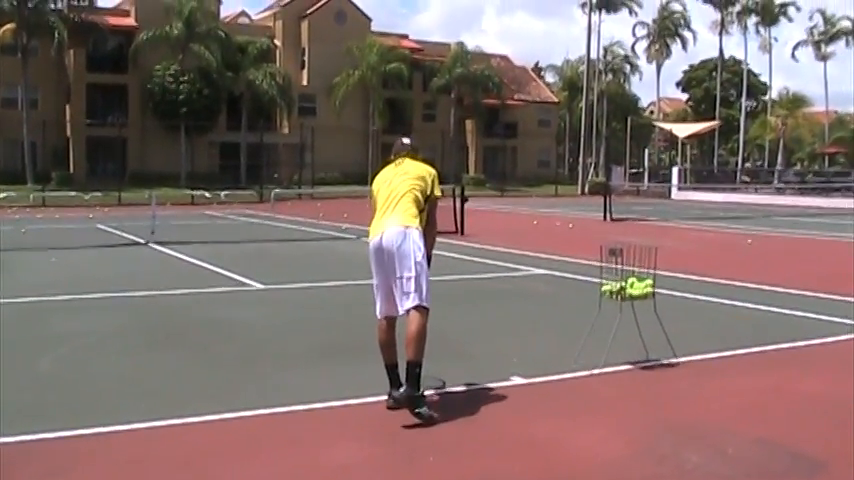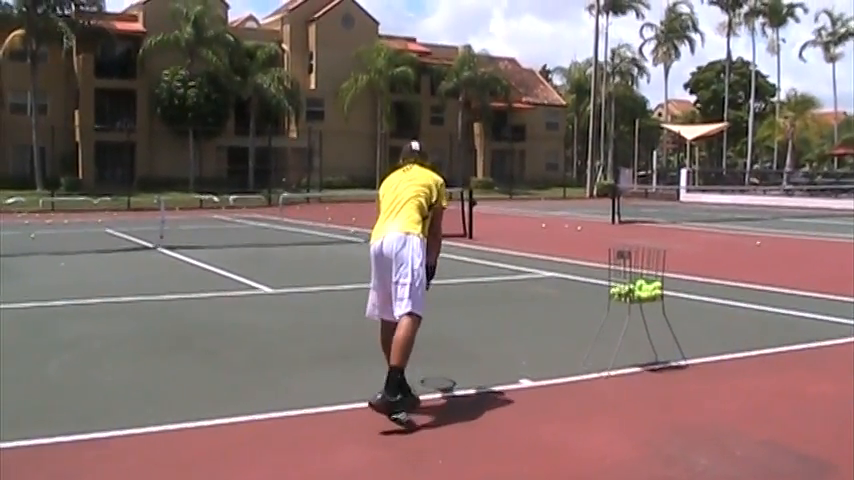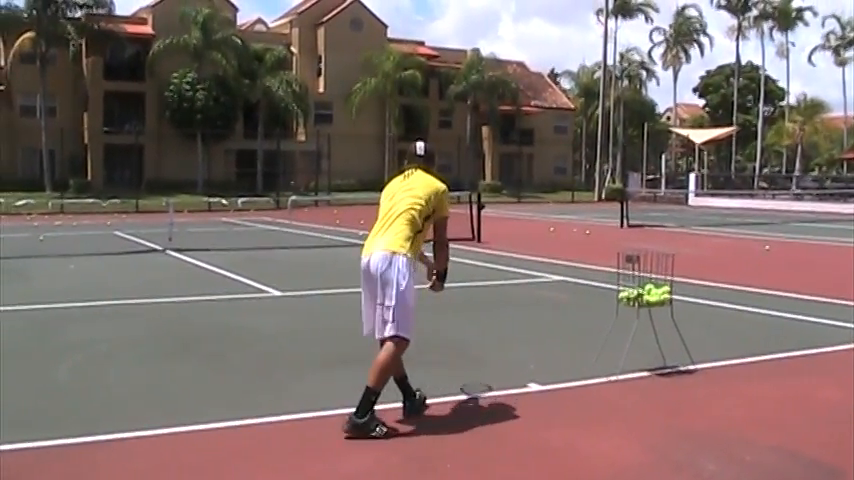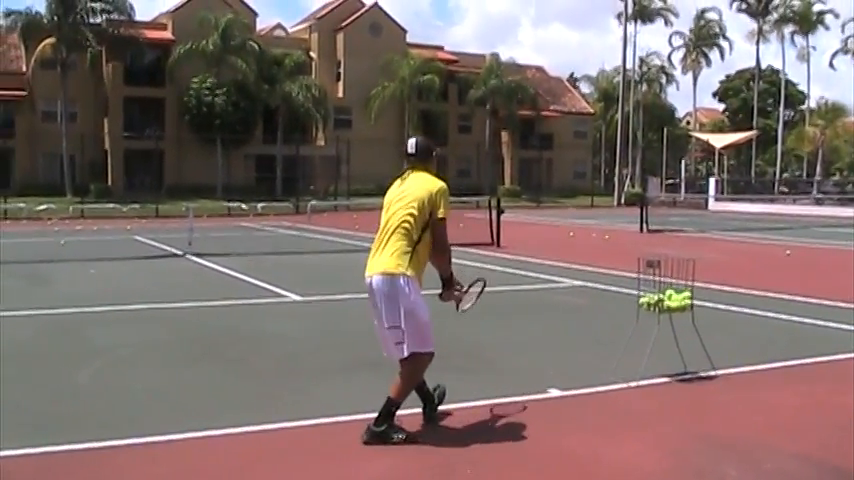
dt=0.5s
person 1, frame 1
left shoulder: (381, 176)
right shoulder: (427, 171)
right elbow: (430, 222)
right wrist: (427, 257)
left hip: (376, 237)
right hip: (404, 233)
left knee: (386, 315)
right knee: (417, 308)
left ankle: (395, 388)
right ankle: (411, 389)
person 1, frame 2
left shoulder: (389, 180)
right shoulder: (434, 179)
right elbow: (435, 232)
right wrist: (430, 269)
left hip: (378, 240)
right hip: (406, 239)
left knee: (388, 319)
right knee: (409, 316)
left ankle: (399, 391)
right ankle: (390, 392)
person 1, frame 3
left shoulder: (393, 184)
right shoulder: (437, 187)
right elbow: (440, 241)
left wrist: (427, 263)
right wrist: (441, 274)
left hip: (370, 255)
right hip: (392, 258)
left knee: (389, 336)
right knee: (397, 339)
left ankle: (411, 398)
right ankle: (361, 415)
person 1, frame 4
left shoulder: (397, 186)
right shoulder: (436, 187)
right elbow: (439, 245)
left wrist: (445, 274)
right wrist: (448, 282)
left hip: (376, 272)
right hip: (397, 276)
left knee: (410, 349)
right knee: (420, 353)
left ankle: (429, 403)
right ankle: (380, 425)
